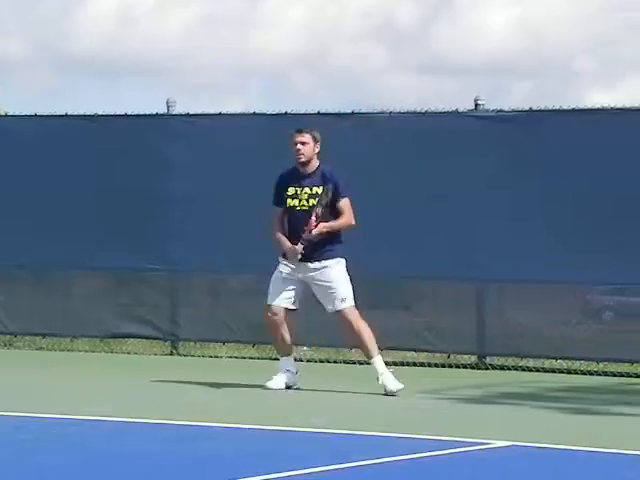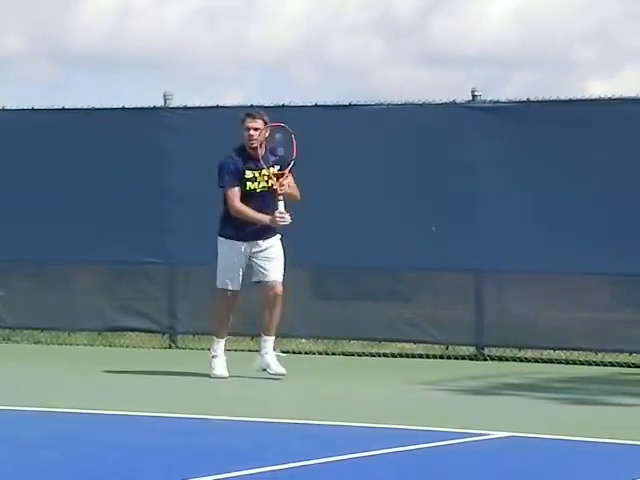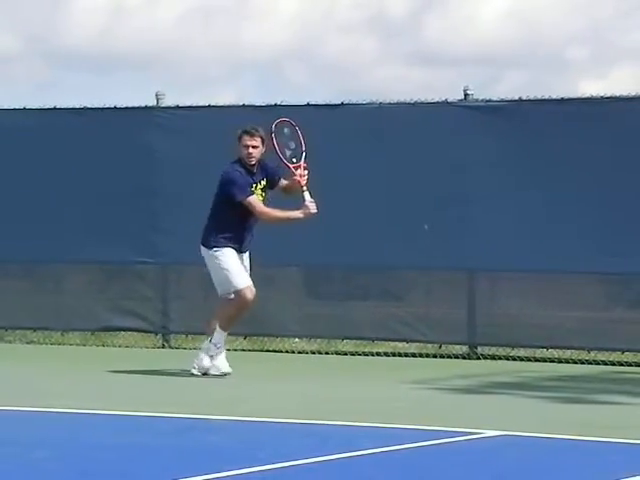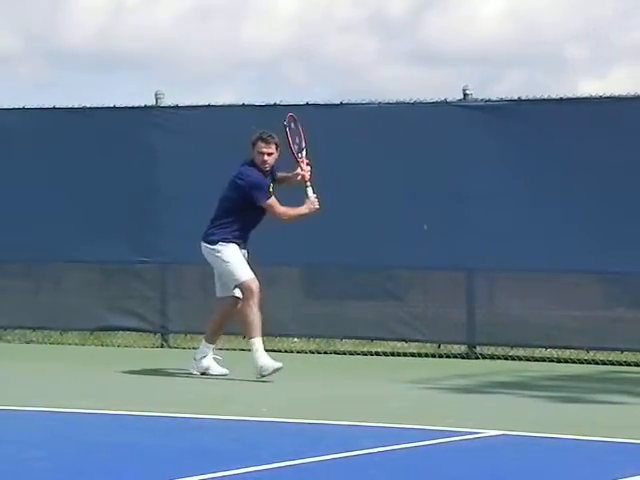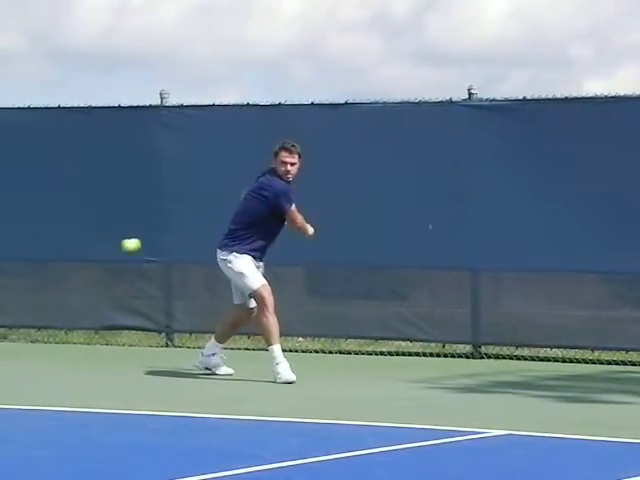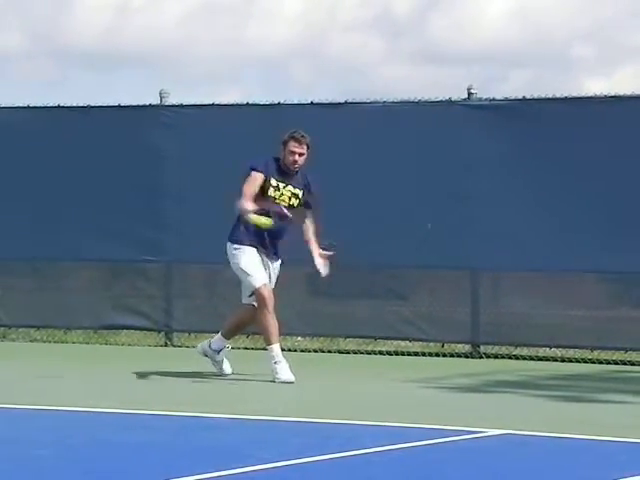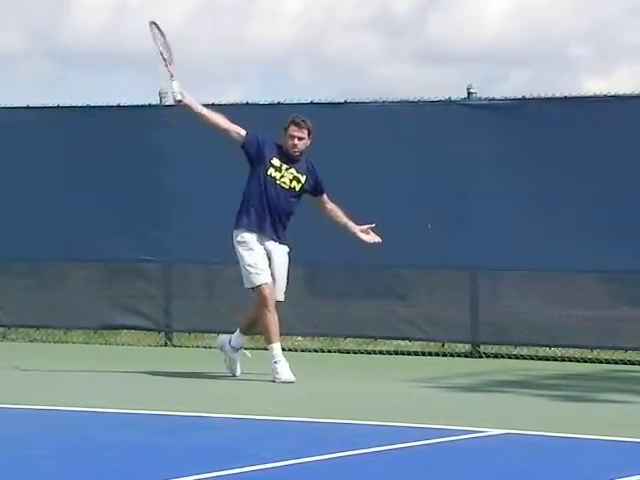
dt=0.7s
person 1, frame 1
left shoulder: (330, 178)
right shoulder: (284, 180)
left elbow: (349, 219)
right elbow: (277, 223)
left wrist: (324, 228)
right wrist: (286, 245)
left hip: (328, 259)
right hip: (293, 261)
left knee: (350, 315)
right knee: (274, 313)
left ankle: (383, 372)
right ankle: (288, 370)
person 1, frame 2
left shoulder: (277, 158)
right shoulder: (231, 162)
left elbow: (296, 193)
right elbow: (234, 206)
left wrist: (285, 188)
right wrist: (267, 219)
left hip: (267, 238)
right hip: (233, 237)
left knee: (275, 290)
right knee: (228, 295)
left ankle: (267, 353)
right ankle: (218, 354)
person 1, frame 3
left shoulder: (264, 169)
right shoulder: (234, 175)
left elbow: (285, 187)
right elbow: (262, 213)
left wrist: (298, 182)
right wrist: (300, 213)
left hip: (240, 247)
right hip: (218, 245)
left knee: (232, 302)
right knee: (246, 294)
left ankle: (204, 358)
right ankle: (216, 345)
person 1, frame 4
left shoulder: (265, 170)
right shoulder: (251, 177)
left elbow: (276, 178)
right elbow: (280, 213)
left wrist: (294, 176)
right wrist: (306, 208)
left hip: (233, 244)
right hip: (220, 243)
left knee: (232, 302)
right knee: (251, 288)
left ankle: (202, 358)
right ankle: (260, 357)
person 1, frame 5
left shoulder: (272, 180)
right shoulder: (277, 187)
left elbow: (246, 196)
right elbow: (297, 223)
left wrist: (279, 220)
right wrist: (308, 229)
left hip: (248, 254)
right hip: (235, 254)
left knee: (247, 309)
right knee: (265, 297)
left ankle: (209, 354)
right ankle: (280, 363)
person 1, frame 6
left shoulder: (304, 183)
right shoulder: (265, 166)
left elbow: (306, 218)
right elbow: (250, 187)
left wrist: (314, 249)
right wrist: (246, 203)
left hip: (272, 252)
right hip: (245, 244)
left knee: (253, 308)
right knee: (266, 297)
left ankle: (214, 346)
right ankle: (279, 363)
person 1, frame 7
left shoulder: (308, 170)
right shoulder: (264, 149)
left elbow: (326, 204)
right elbow: (226, 125)
left wrist: (354, 228)
right wrist: (188, 101)
left hip: (277, 241)
right hip: (250, 235)
left knee: (270, 301)
right knee: (266, 297)
left ankle: (232, 342)
right ankle: (278, 362)
